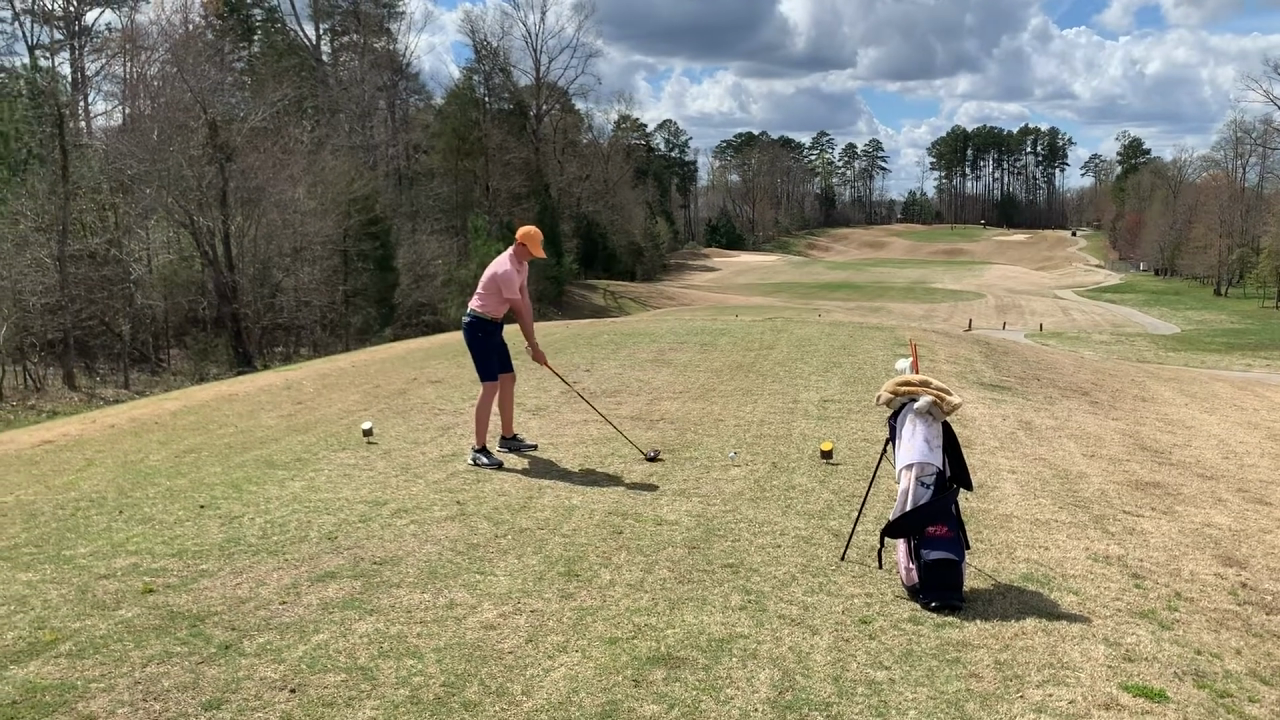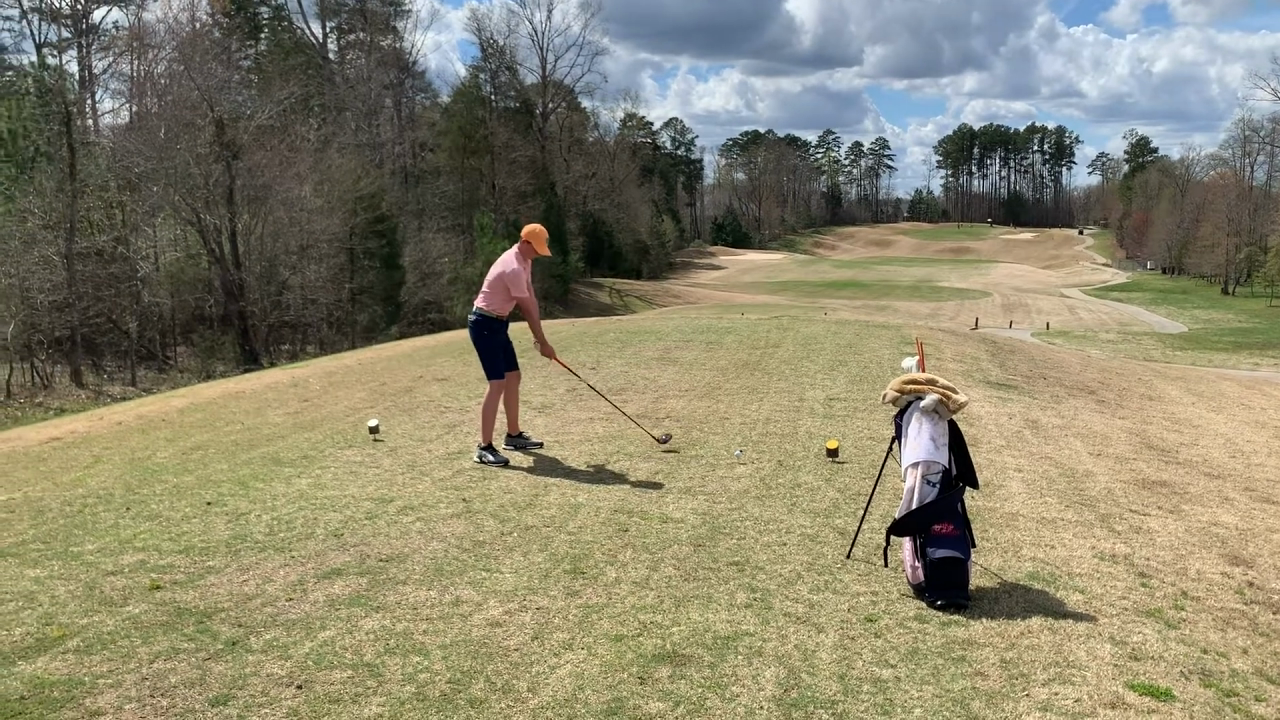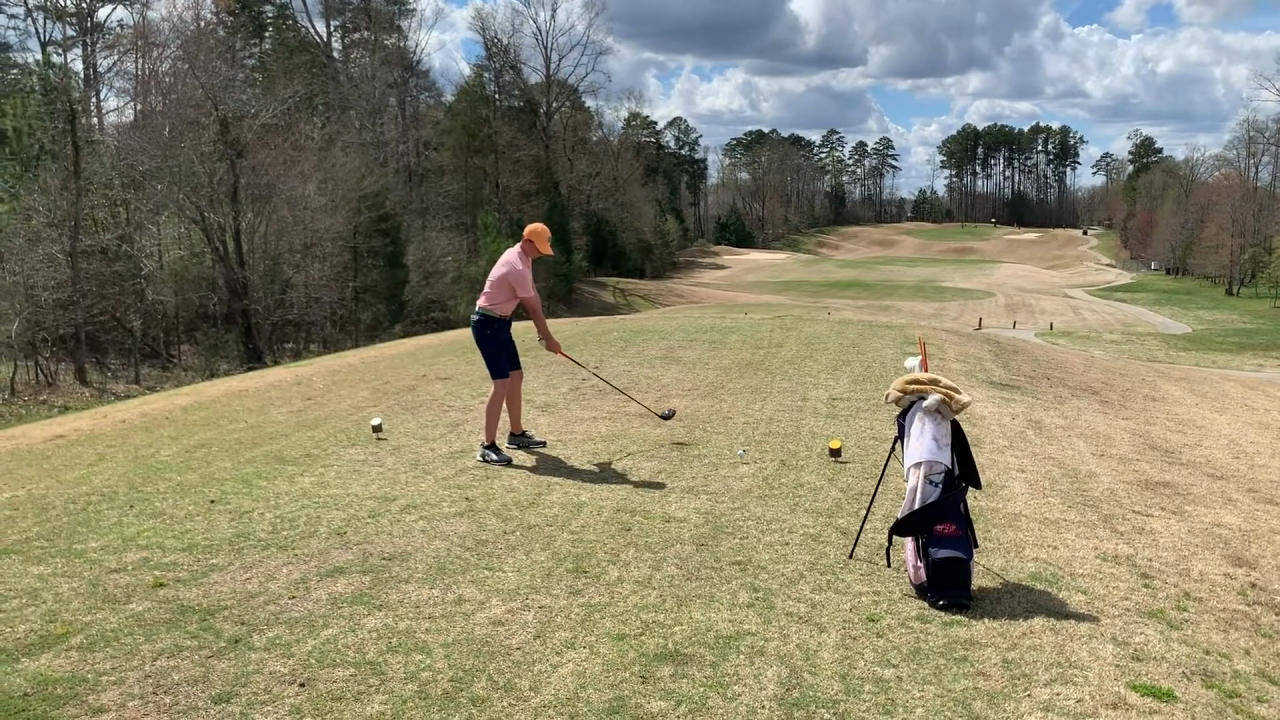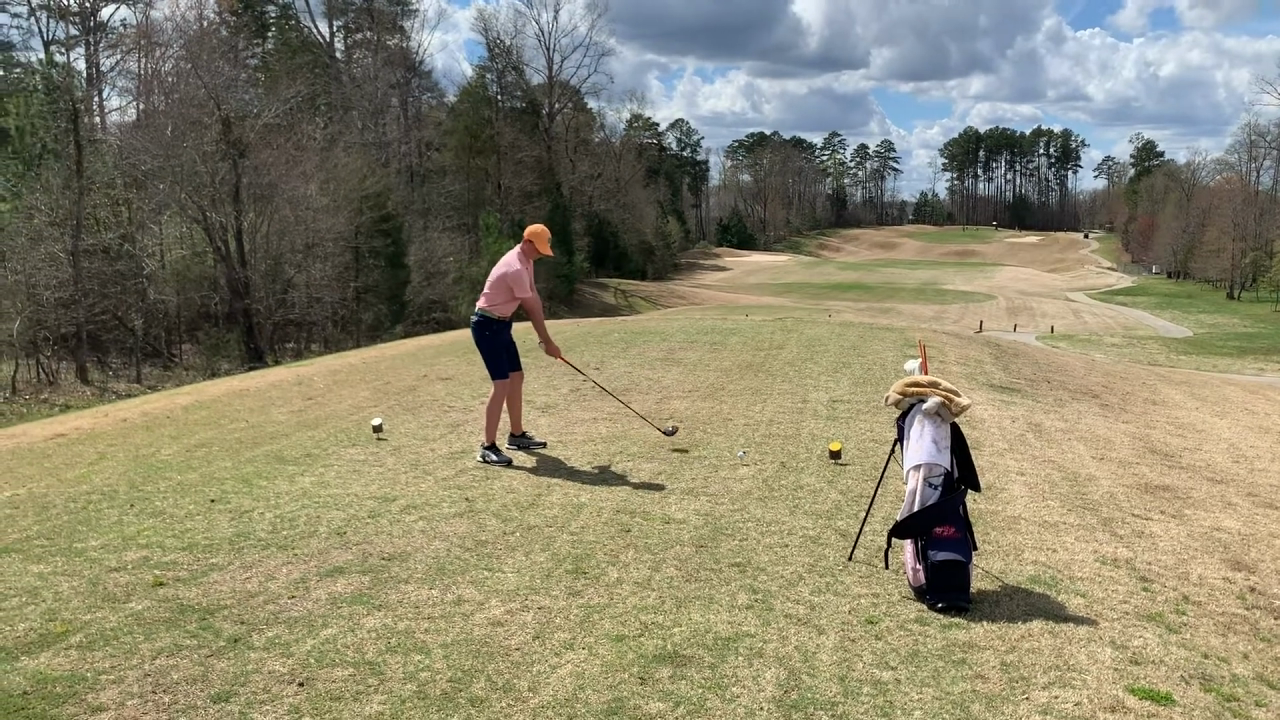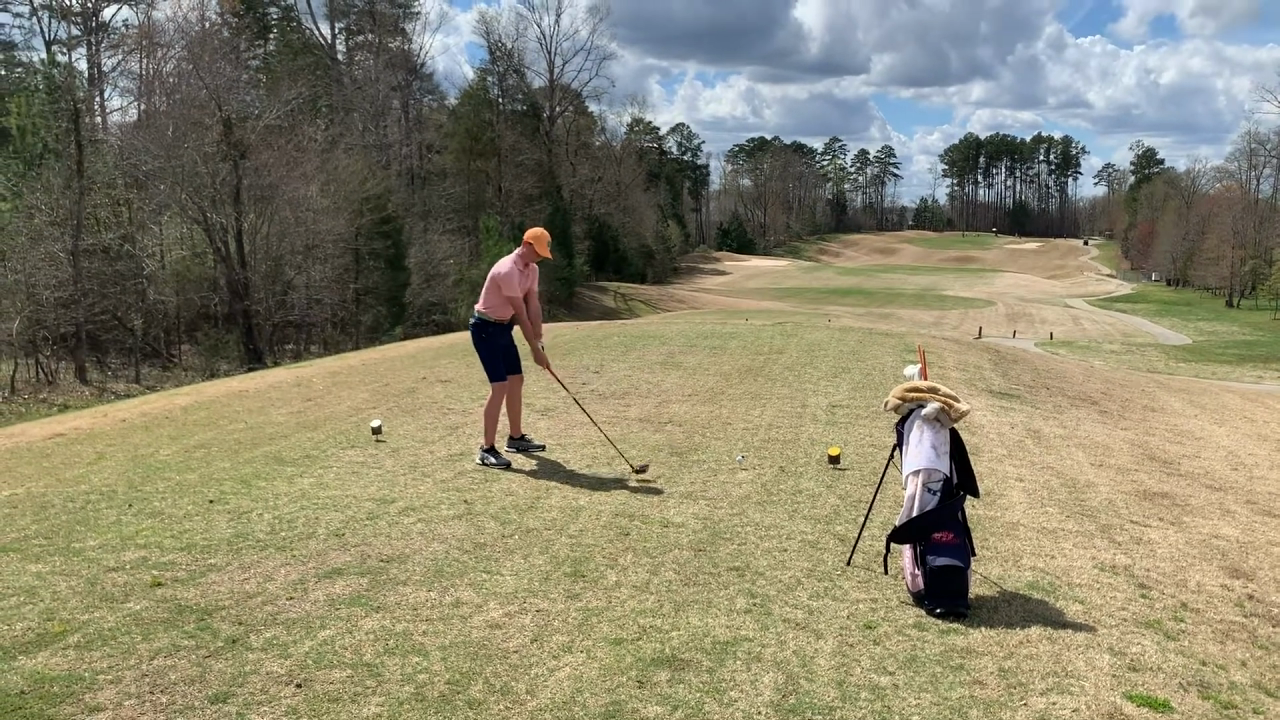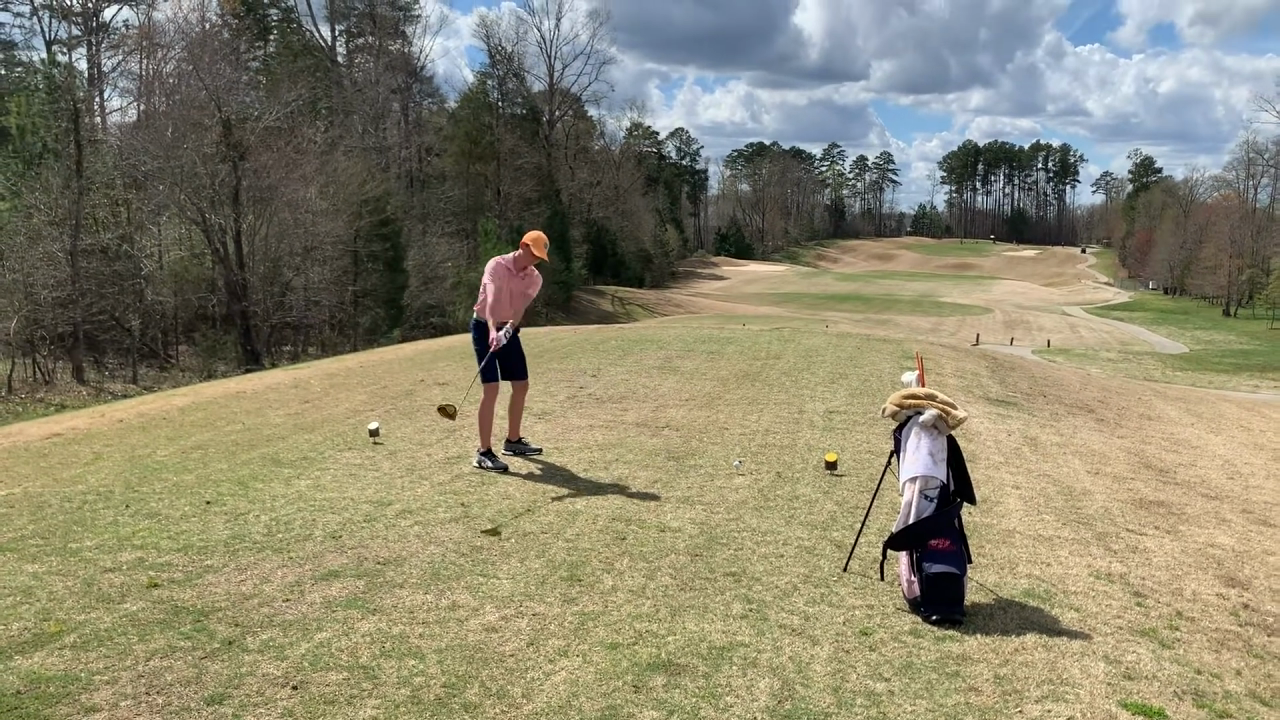
dt=0.2s
person 1, frame 1
left shoulder: (521, 265)
right shoulder: (506, 270)
left elbow: (526, 304)
right elbow: (520, 313)
left wrist: (532, 342)
right wrist: (534, 347)
left hip: (493, 325)
right hip: (479, 326)
left knee: (508, 379)
right knee: (490, 385)
left ankle: (508, 437)
right ankle: (478, 450)
person 1, frame 2
left shoulder: (523, 261)
right shoulder: (513, 269)
left elbow: (531, 300)
right elbow: (528, 311)
left wrist: (538, 338)
right wrist: (543, 343)
left hip: (497, 324)
right hip: (484, 325)
left knee: (513, 377)
right knee: (497, 384)
left ankle: (513, 435)
right ankle: (484, 447)
person 1, frame 3
left shoulder: (521, 258)
right shoulder: (517, 269)
left elbow: (534, 297)
right elbow: (533, 309)
left wrist: (542, 334)
right wrist: (549, 339)
left hip: (499, 323)
right hip: (487, 324)
left knee: (515, 377)
right knee: (501, 383)
left ankle: (516, 434)
right ankle: (487, 446)
person 1, frame 4
left shoulder: (525, 262)
right shoulder: (516, 270)
left elbow: (535, 300)
right elbow: (532, 311)
left wrist: (544, 336)
right wrist: (548, 342)
left hip: (501, 325)
right hip: (487, 326)
left knee: (516, 378)
right knee: (502, 384)
left ankle: (516, 435)
right ankle: (488, 447)
person 1, frame 5
left shoulder: (532, 270)
right shoulder: (507, 269)
left elbow: (534, 307)
right elbow: (519, 313)
left wrist: (539, 342)
right wrist: (537, 350)
left hip: (504, 327)
right hip: (485, 328)
left knee: (515, 381)
right knee: (500, 386)
left ankle: (515, 437)
right ankle: (486, 449)
person 1, frame 6
left shoulder: (535, 278)
right shoulder: (497, 264)
left elbow: (521, 306)
right elbow: (491, 299)
left wrist: (507, 330)
right wrist: (492, 330)
left hip: (510, 330)
right hip: (483, 328)
left knee: (521, 386)
right knee: (491, 389)
left ankle: (514, 440)
right ankle: (484, 453)
